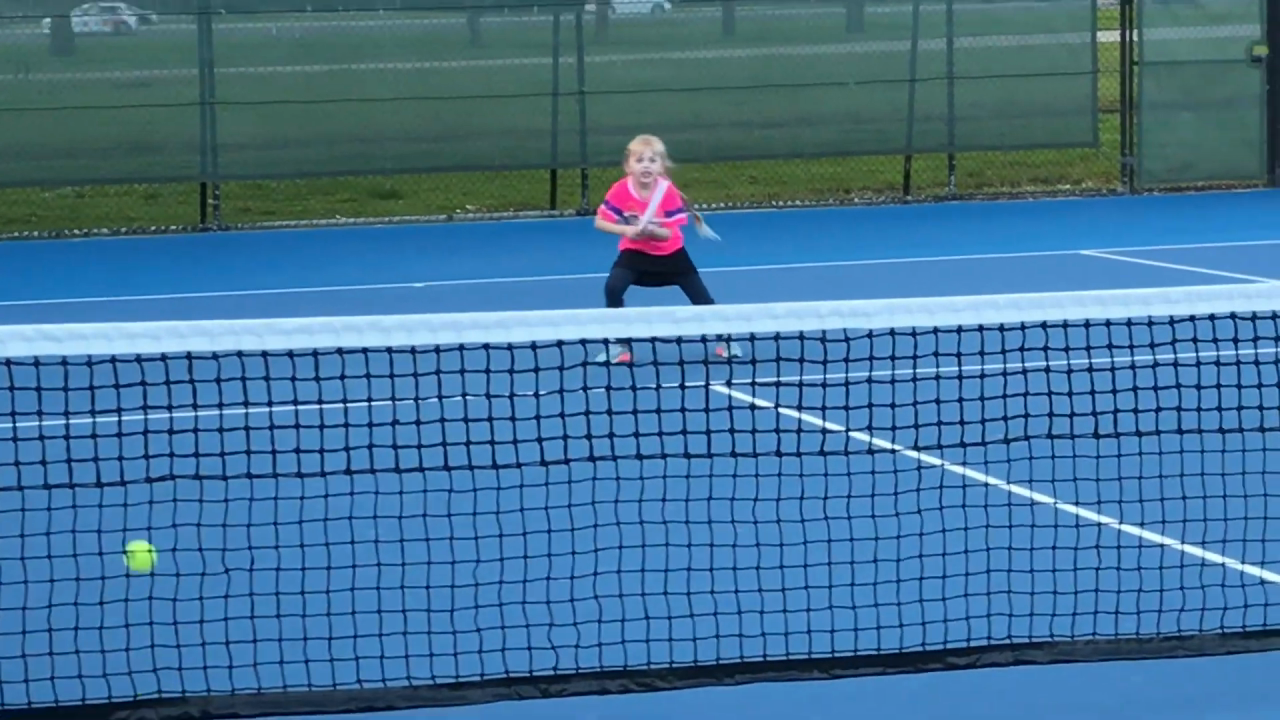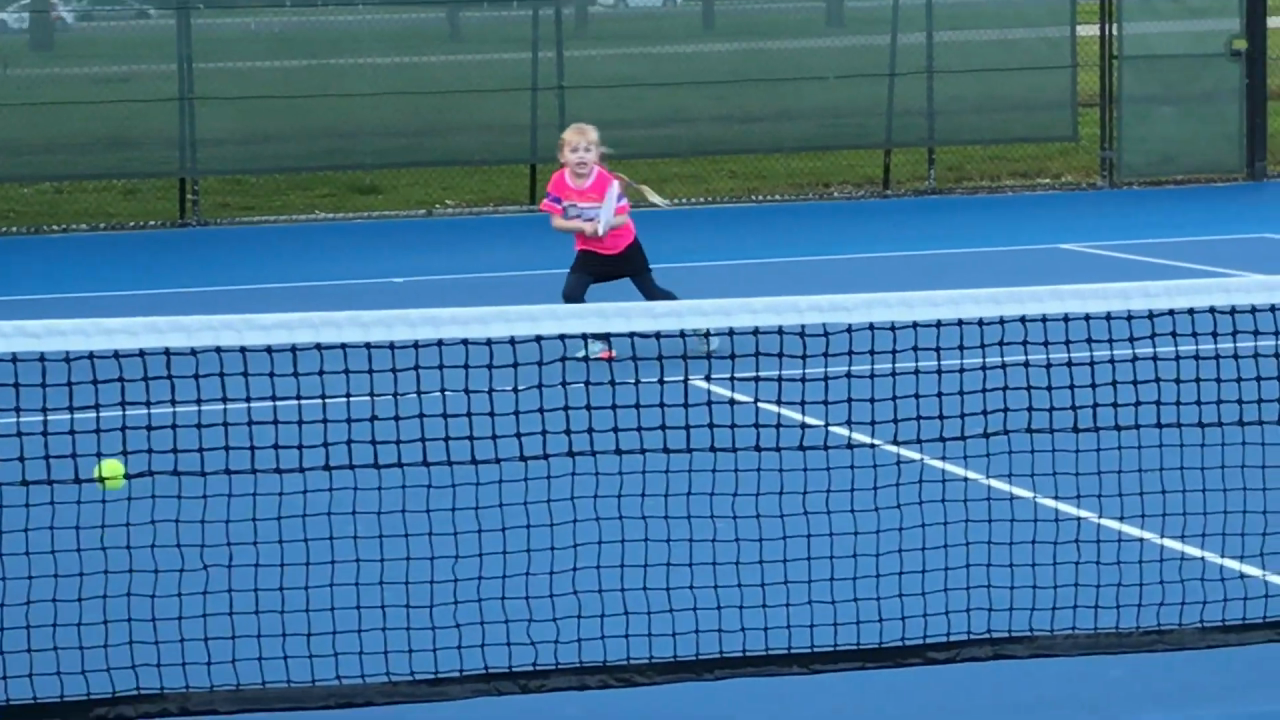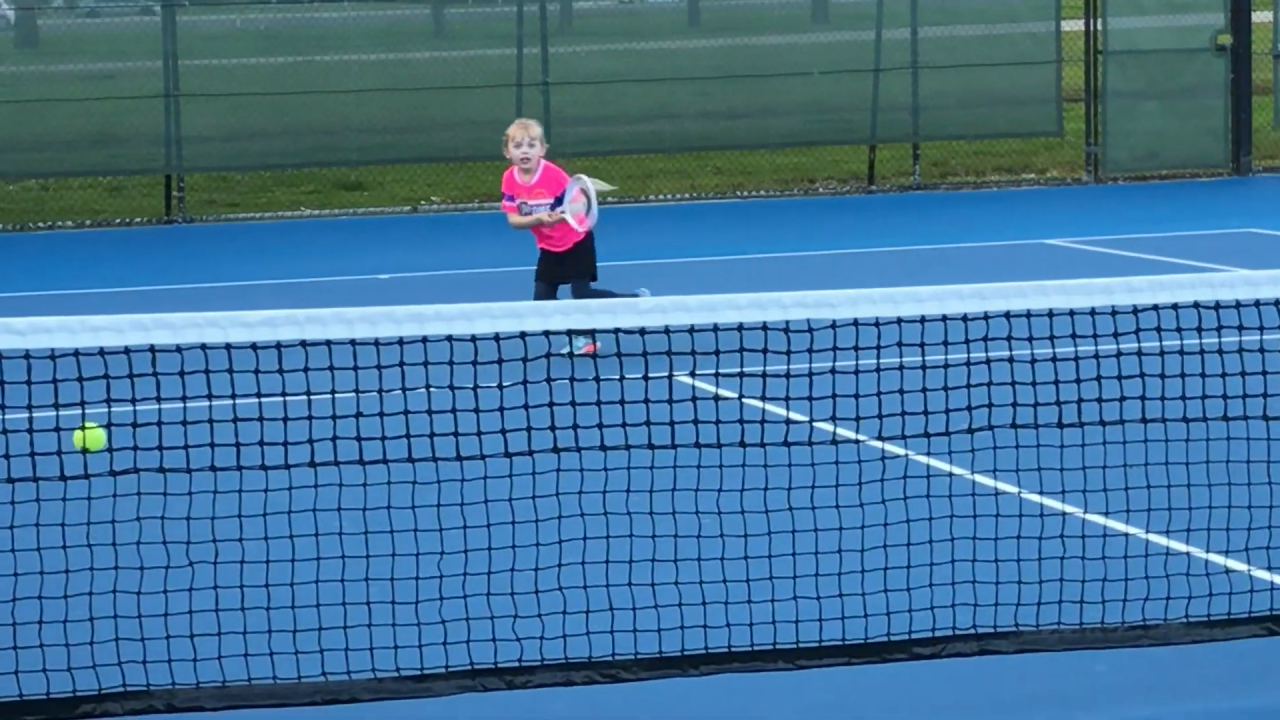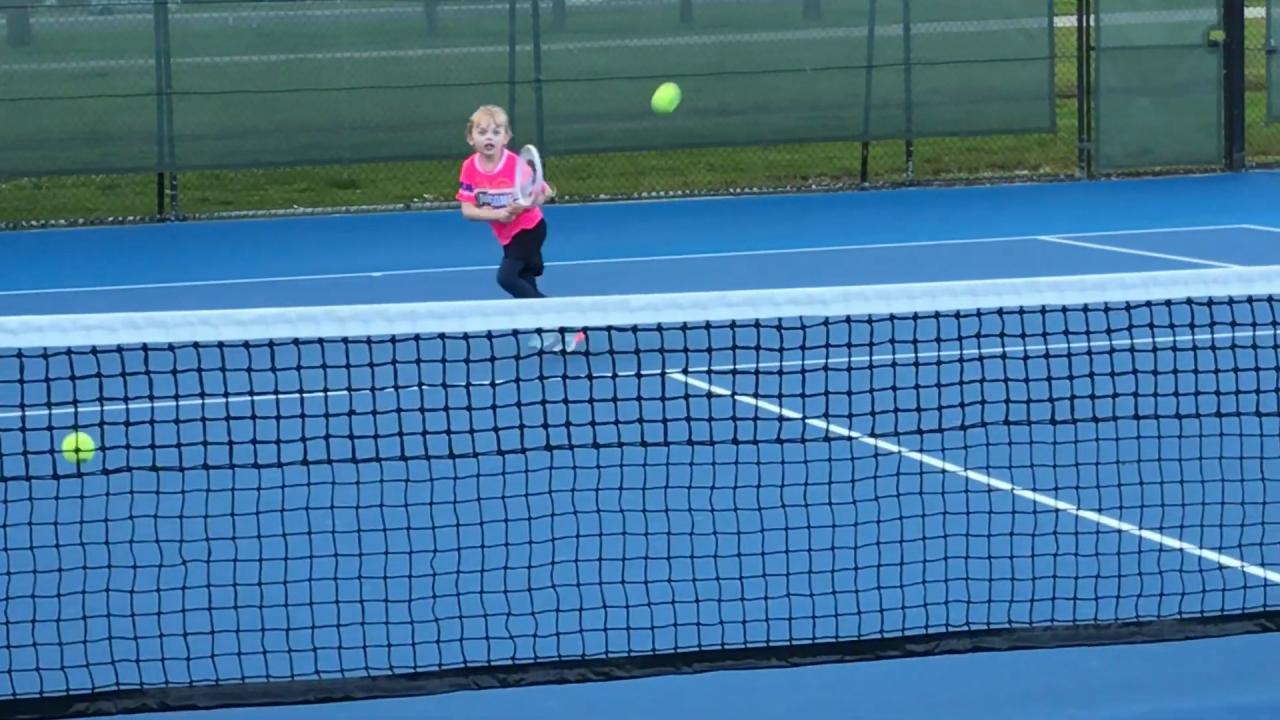
dt=0.1s
person 1, frame 1
left shoulder: (669, 192)
right shoulder: (619, 191)
left elbow: (672, 231)
right elbow: (601, 222)
left wrist: (651, 230)
right wrist: (628, 230)
left hip: (670, 251)
right hip: (635, 250)
left knee: (700, 297)
right knee: (613, 287)
left ankle: (724, 339)
right ankle: (620, 344)
person 1, frame 2
left shoulder: (606, 181)
right shoulder: (557, 182)
left elbow: (620, 217)
right elbow: (557, 221)
left wrist: (604, 224)
right wrist: (581, 226)
left hip: (623, 246)
right hip: (589, 249)
left knee: (651, 291)
right knee: (570, 294)
left ankle: (698, 327)
right ankle: (599, 341)
person 1, frame 3
left shoulder: (555, 175)
right shoulder: (509, 180)
right elbow: (513, 219)
left wrist: (563, 215)
right wrist: (537, 218)
left hip: (576, 241)
right hip: (548, 246)
left knee: (582, 295)
right knee: (542, 297)
right ankle: (583, 336)
person 1, frame 4
left shoulder: (516, 164)
right shoulder: (469, 168)
left elbow: (543, 194)
right elbow: (467, 210)
left wrist: (529, 205)
right wrist: (497, 213)
left hip: (529, 230)
right hip: (507, 234)
left knee: (507, 278)
right knee: (523, 285)
